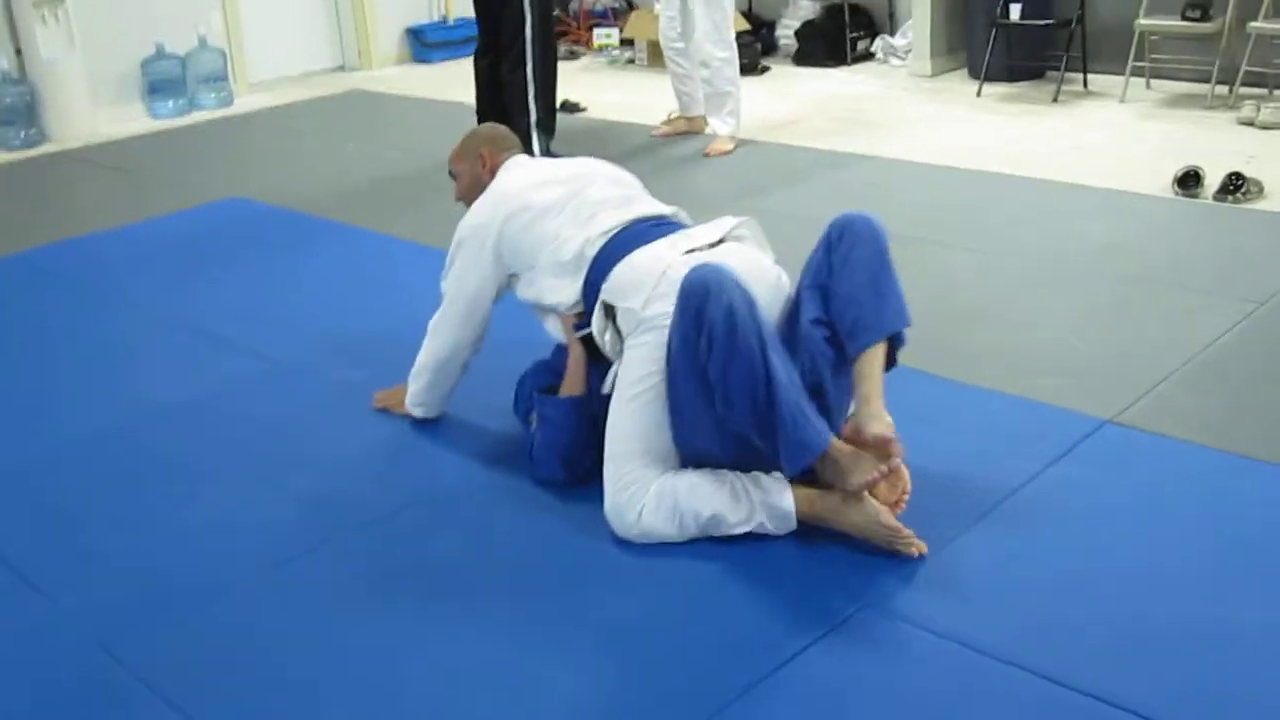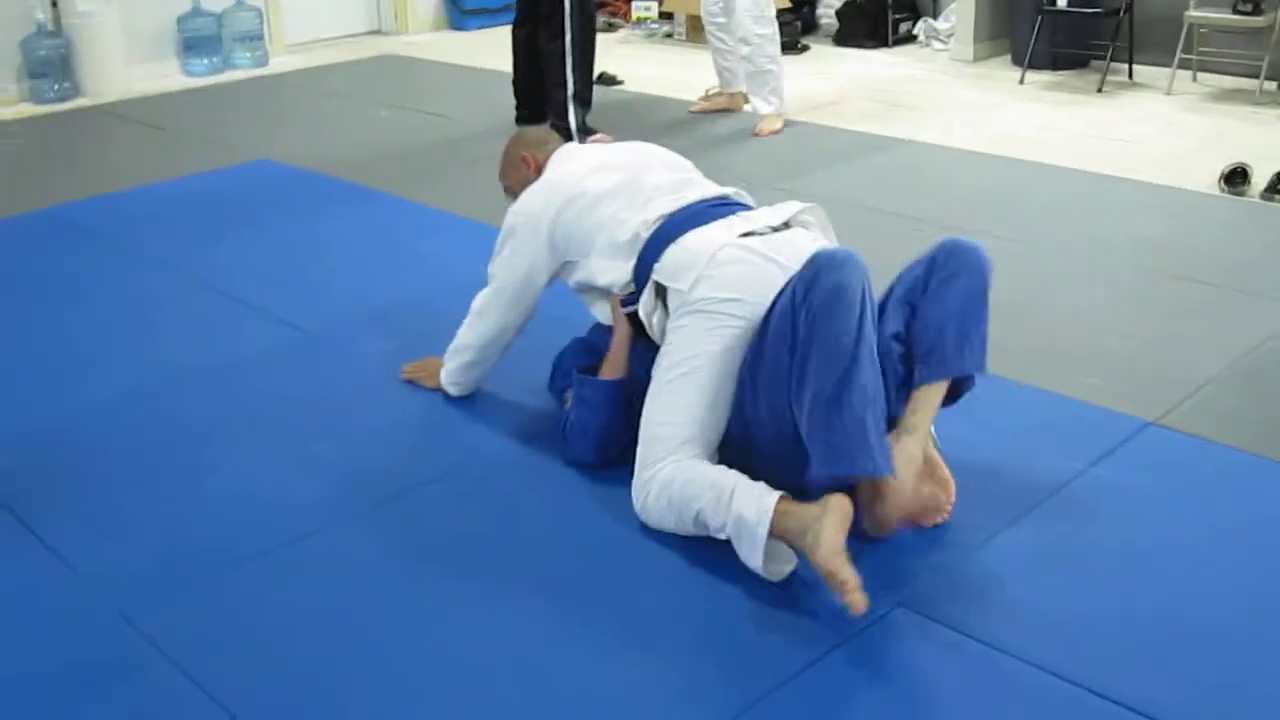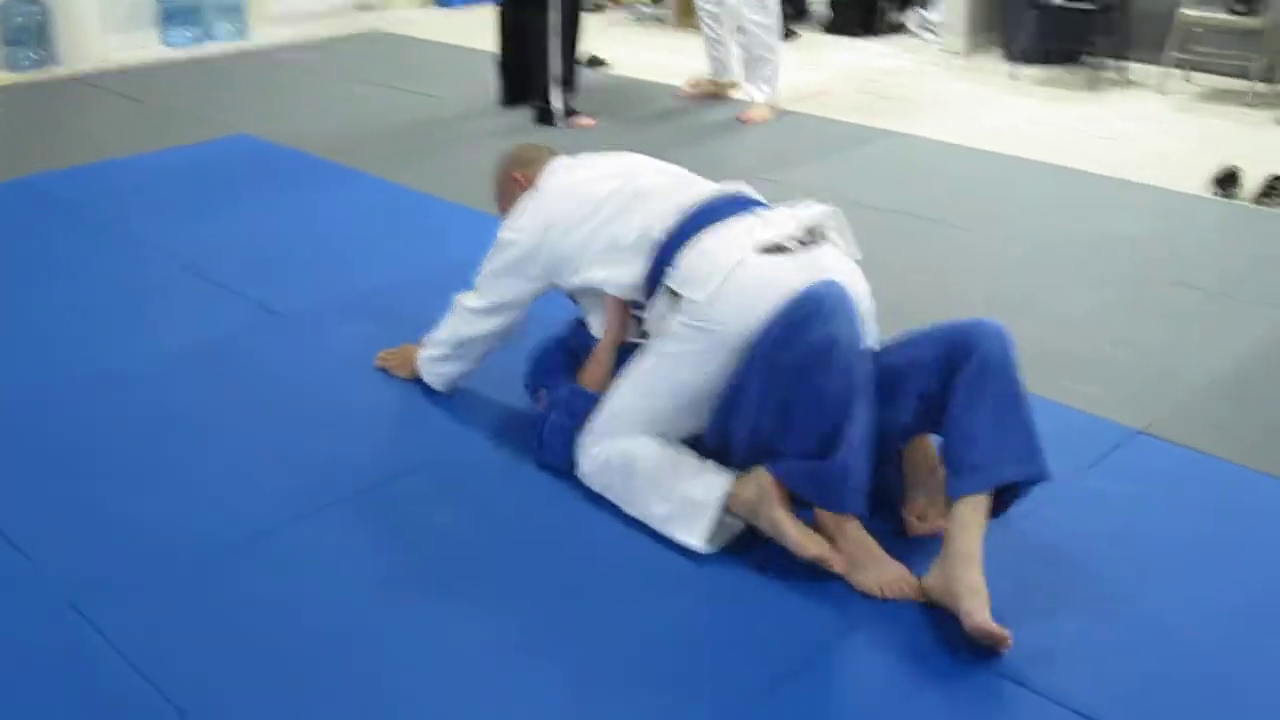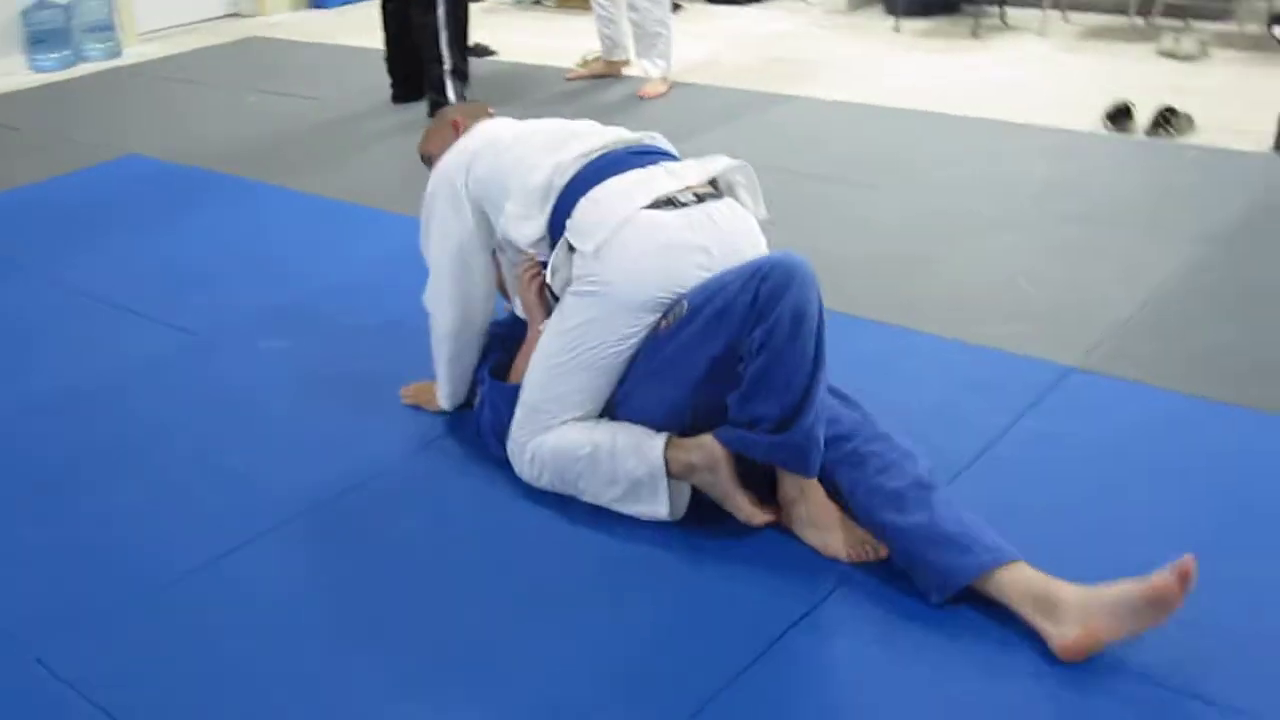
dt=0.5s
person 1, frame 1
left shoulder: (485, 218)
right shoulder: (593, 168)
left elbow: (456, 329)
left wrist: (418, 399)
left hip: (663, 301)
right hip: (742, 259)
left knee: (634, 506)
left ankle: (823, 500)
right ankle: (859, 427)
person 1, frame 2
left shoulder: (537, 203)
right shoulder: (643, 152)
left elbow: (498, 309)
left wrist: (453, 374)
left hip: (718, 284)
right hip: (802, 249)
left knee: (661, 486)
left ankle: (802, 520)
person 1, frame 3
left shoulder: (539, 213)
right shoulder: (629, 164)
left elbow: (482, 311)
left wrist: (430, 364)
left hip: (732, 289)
right hip: (826, 265)
left knee: (605, 451)
left ankle: (747, 499)
person 1, frame 4
left shoulder: (457, 165)
right shoulder: (555, 134)
left elbow: (457, 302)
left wrist: (451, 392)
left hip: (629, 246)
left knee: (536, 447)
left ankle: (687, 460)
person 2, frame 1
right shoulder: (561, 371)
right elbow: (558, 464)
right wrist: (576, 346)
right hip: (723, 445)
left knee: (854, 231)
right knee: (708, 288)
left ankle: (868, 424)
person 2, frame 2
right shoulder: (608, 352)
right elbow: (590, 447)
right wrist: (621, 331)
left hip: (855, 410)
right hip: (766, 438)
left knee: (961, 260)
right knee: (835, 270)
person 2, frame 3
right shoulder: (578, 347)
right elbow: (561, 446)
right wrist: (613, 333)
left hip: (825, 410)
right hip: (742, 426)
left knee: (978, 345)
right knee: (823, 304)
right ankle: (841, 533)
person 2, frame 4
right shoulder: (507, 339)
right elbow: (506, 432)
right wrist: (536, 317)
left hip: (733, 400)
right hip: (648, 403)
left knee: (863, 450)
right knee: (782, 280)
left ankle: (1051, 603)
right ankle: (797, 494)
